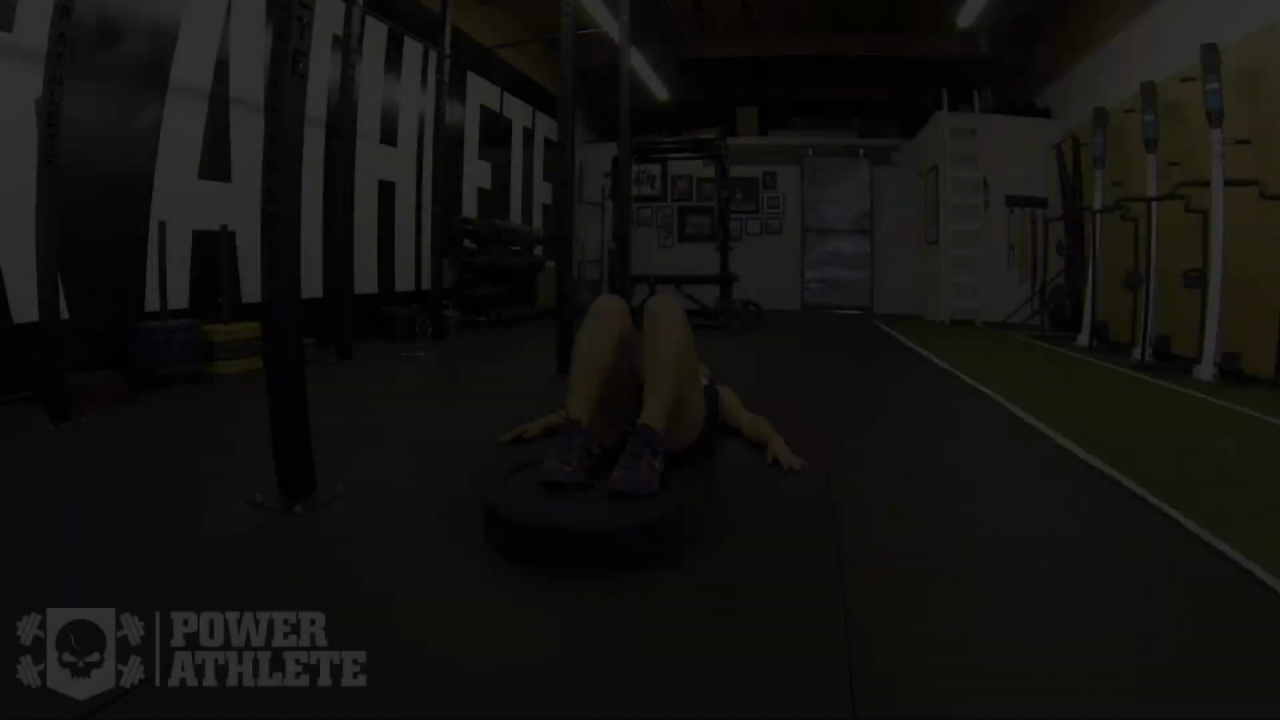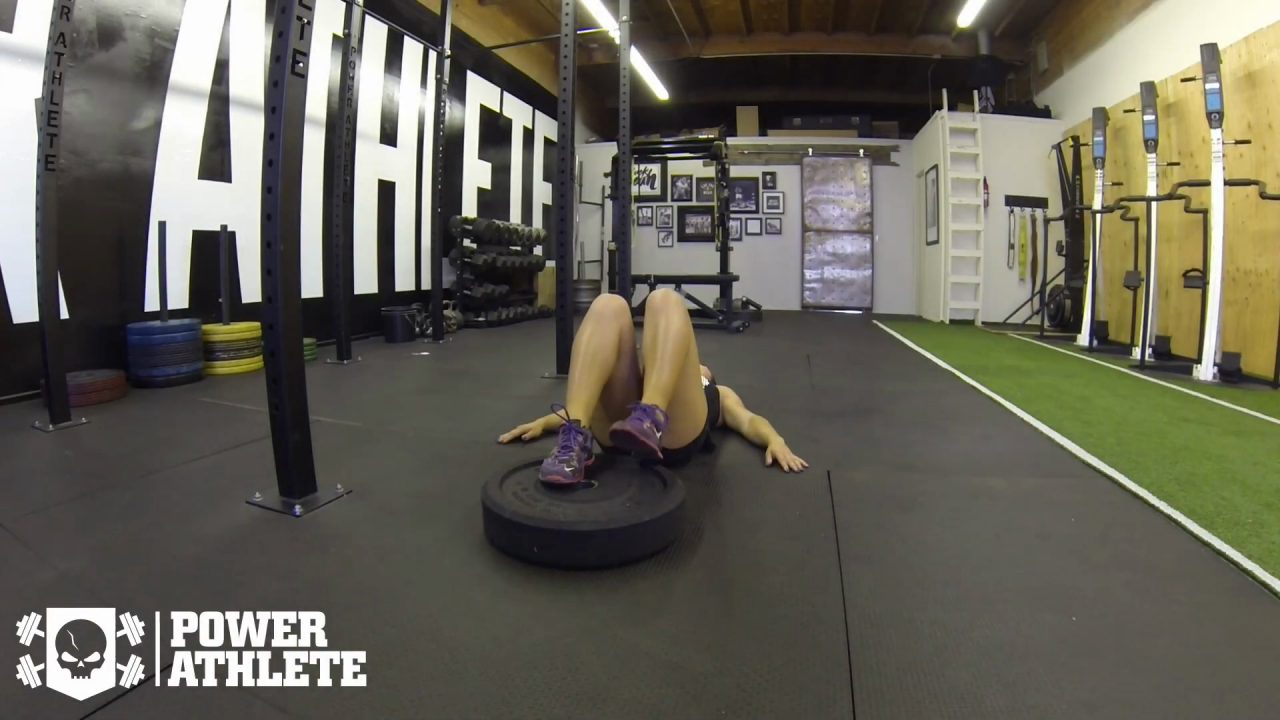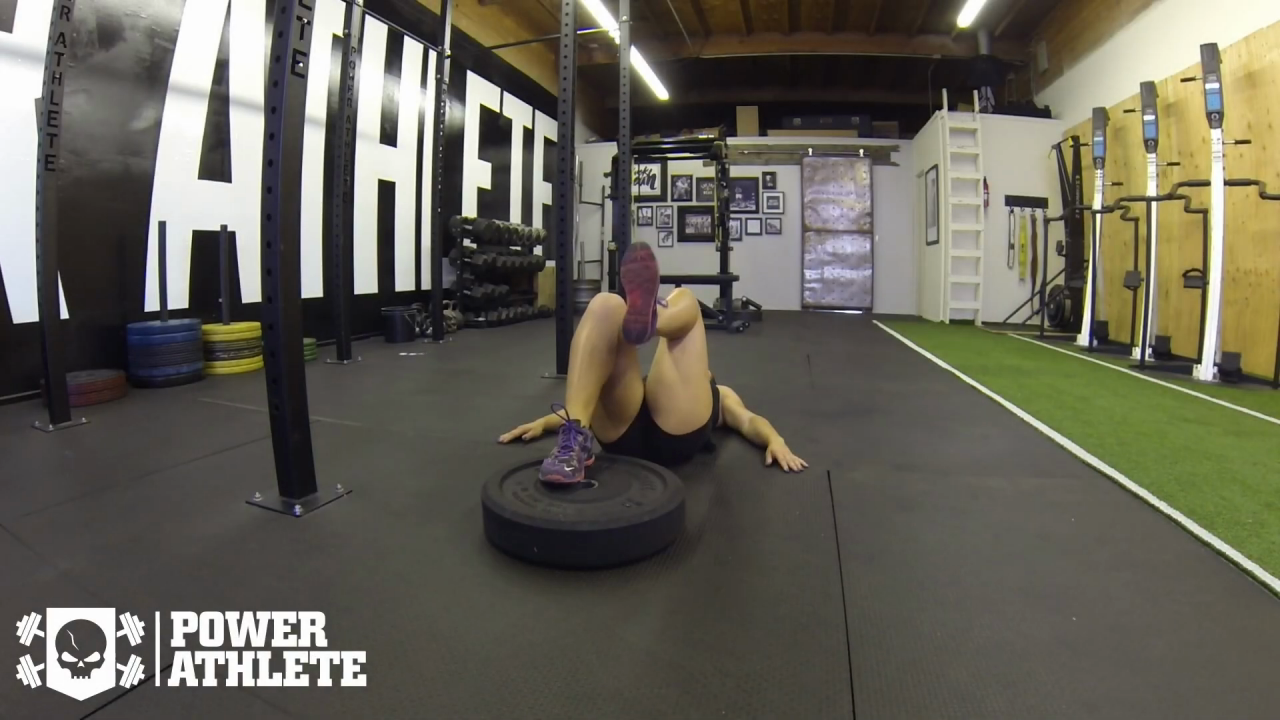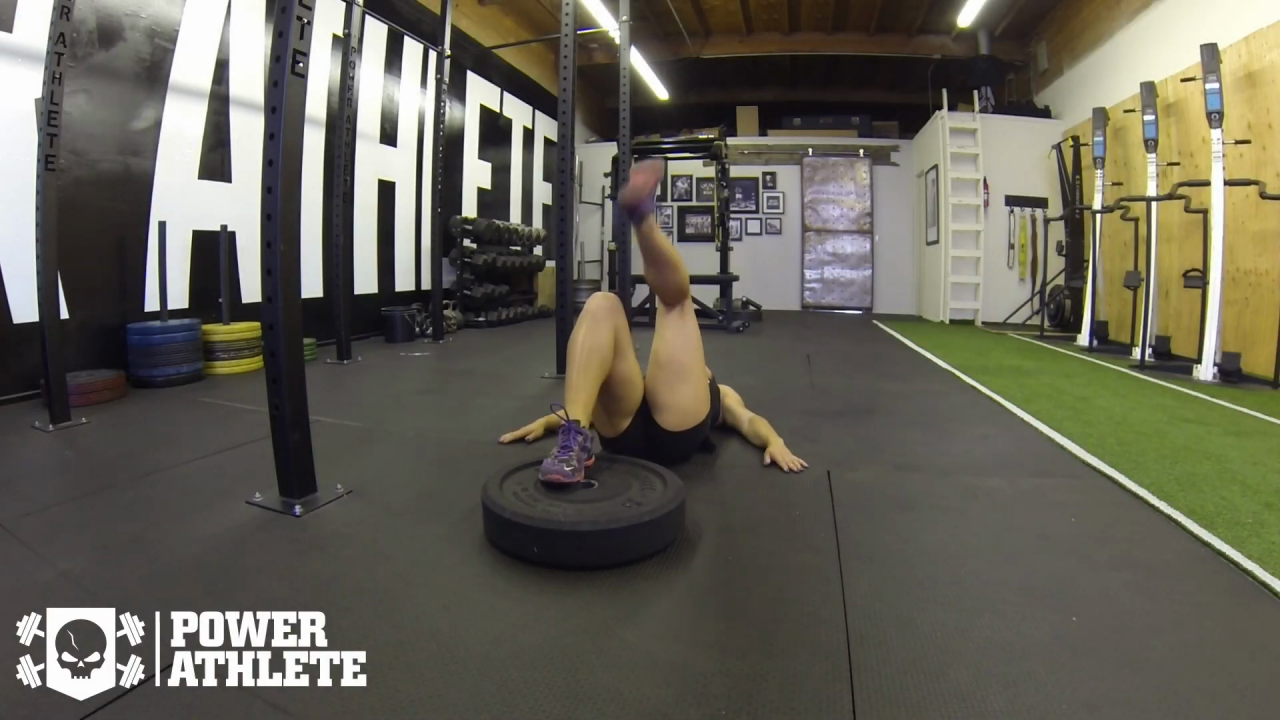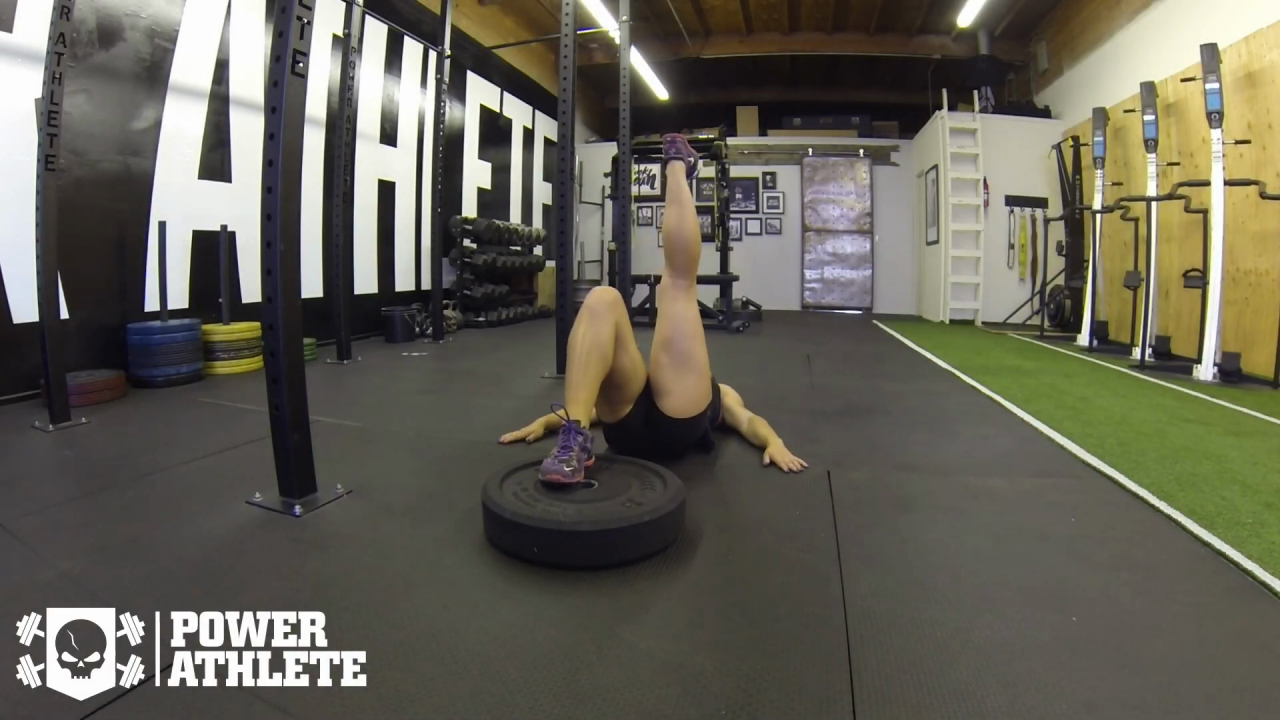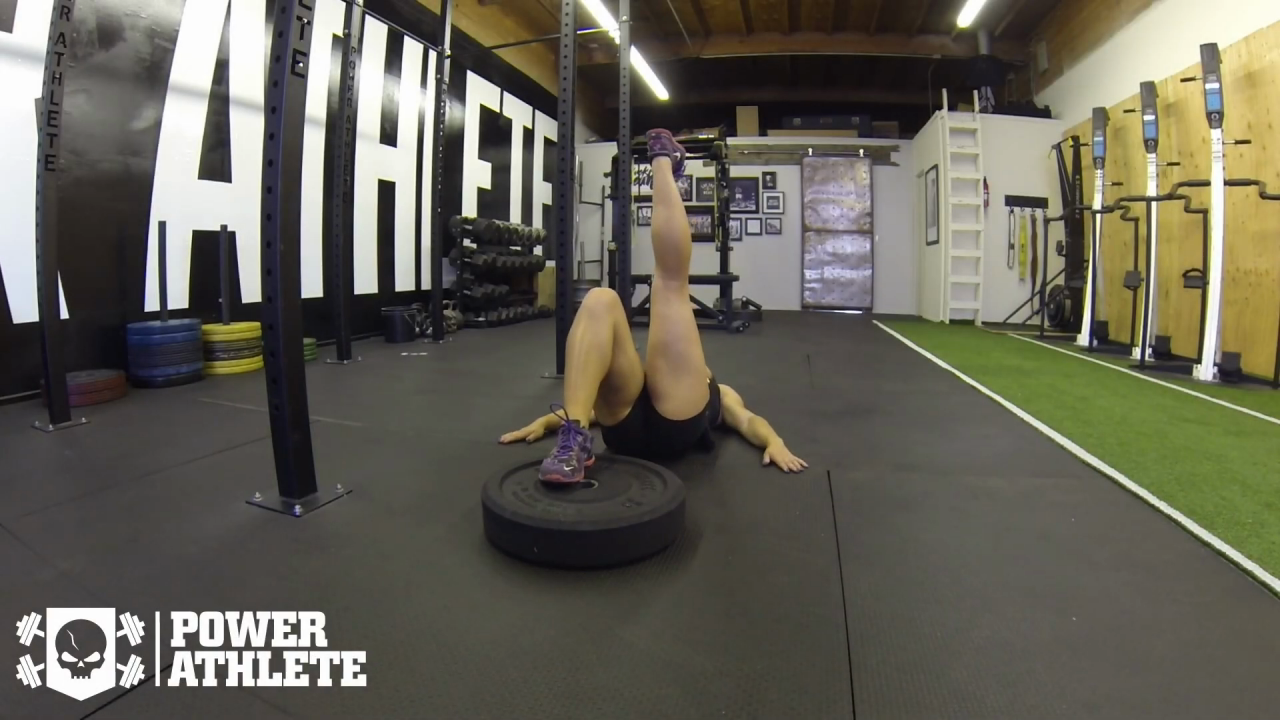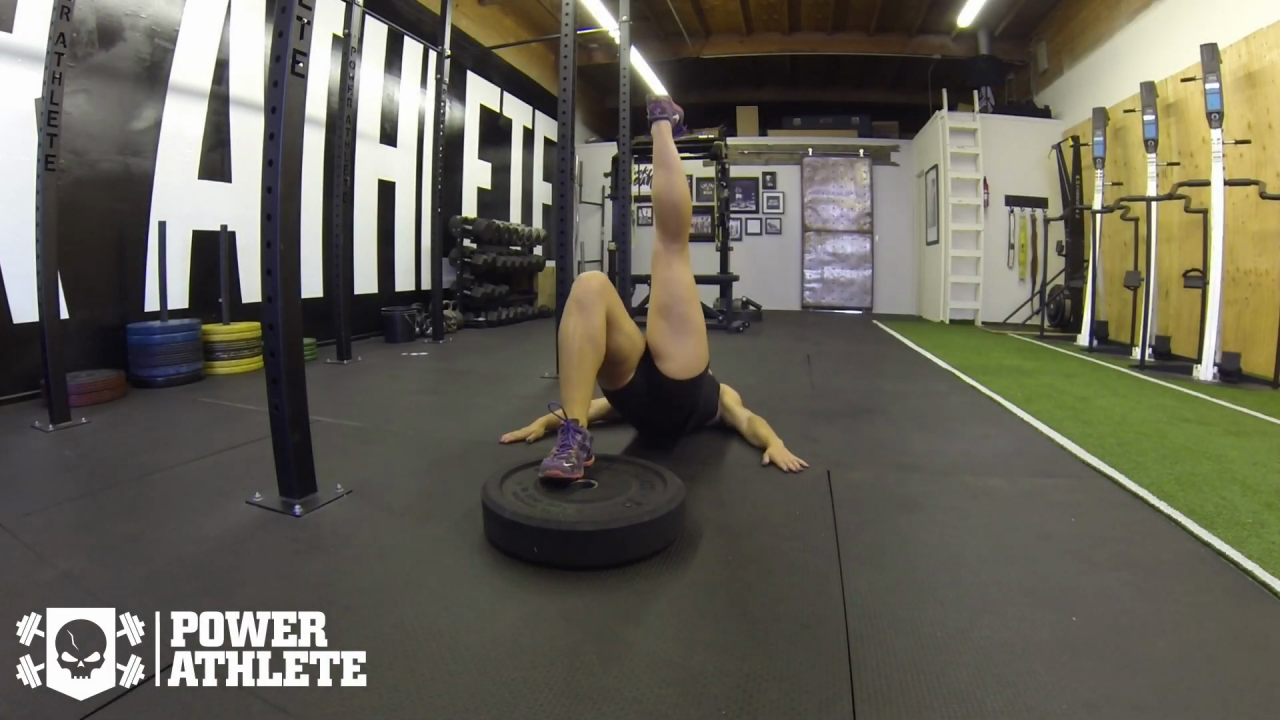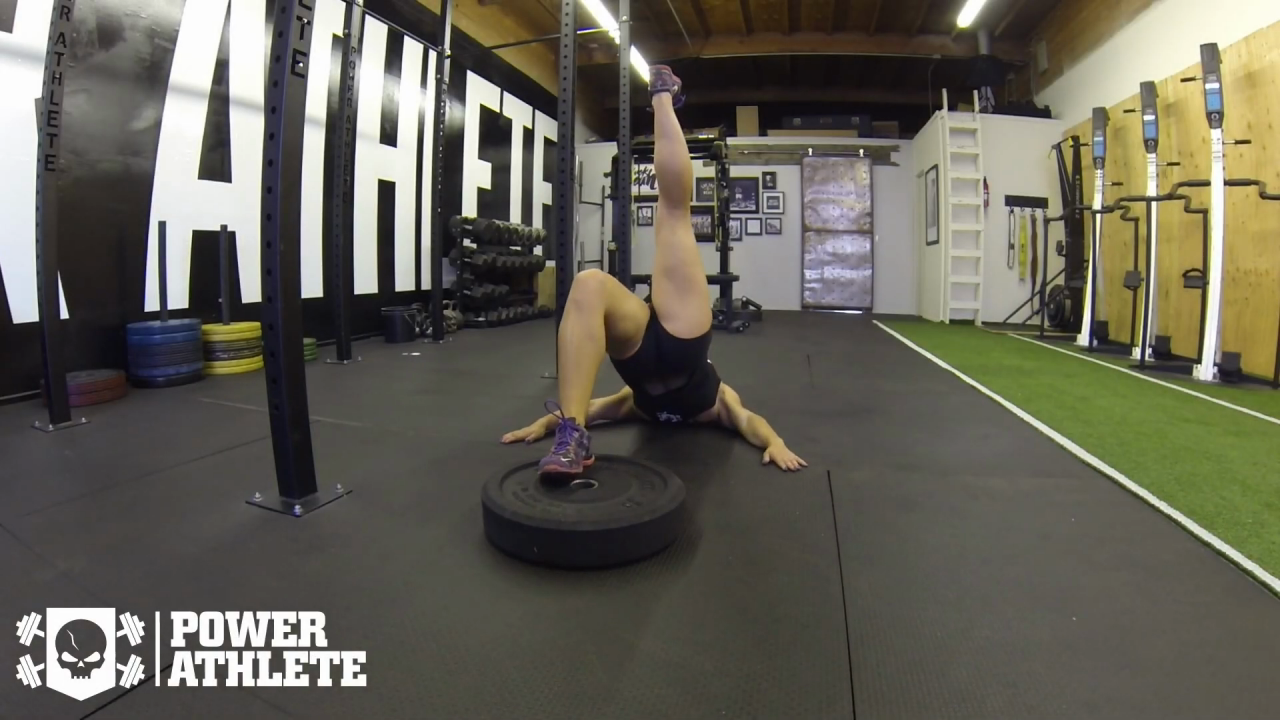
dt=0.5s
person 1, frame 1
left shoulder: (717, 394)
right shoulder: (639, 388)
left elbow: (748, 420)
right elbow: (599, 403)
left wrist: (774, 440)
right wrist: (544, 422)
left hip: (674, 431)
right hip: (620, 426)
left knee: (663, 308)
right knee: (608, 307)
left ankle: (648, 445)
right ankle: (575, 440)
person 1, frame 2
left shoulder: (719, 393)
left elbow: (747, 420)
right elbow: (601, 402)
left wrist: (775, 440)
right wrist: (543, 422)
left hip: (677, 434)
right hip: (619, 422)
left knee: (665, 300)
right knee: (609, 306)
left ankle: (651, 421)
right ankle: (575, 439)
person 1, frame 3
left shoulder: (719, 393)
right shoulder: (648, 383)
left elbow: (747, 420)
right elbow: (599, 399)
left wrist: (775, 440)
right wrist: (545, 421)
left hip: (677, 433)
right hip: (623, 430)
left knee: (682, 298)
right knee: (606, 305)
left ankle: (648, 319)
right ankle: (574, 438)
person 1, frame 4
left shoulder: (720, 394)
left elbow: (747, 420)
left wrist: (775, 441)
right wrist: (544, 422)
left hip: (677, 428)
right hip: (624, 428)
left knee: (676, 299)
right knee: (601, 304)
left ankle: (643, 216)
right ankle: (573, 440)
person 1, frame 5
left shoulder: (720, 393)
right shoulder: (633, 387)
left elbow: (747, 420)
right elbow: (597, 403)
left wrist: (773, 442)
right wrist: (544, 422)
left hip: (678, 421)
right hip: (627, 424)
left knee: (678, 283)
right knee: (601, 299)
right ankle: (574, 439)
person 1, frame 6
left shoulder: (720, 393)
right shoulder: (640, 384)
left elbow: (747, 420)
right elbow: (598, 404)
left wrist: (774, 441)
right wrist: (546, 421)
left hip: (675, 424)
right hip: (628, 425)
right knee: (600, 301)
right ankle: (573, 440)
person 1, frame 7
left shoulder: (718, 393)
left elbow: (747, 419)
right elbow: (594, 404)
left wrist: (774, 443)
left hip: (679, 390)
right hip: (637, 394)
right ankle: (573, 437)
person 1, frame 8
left shoulder: (716, 395)
right elbow: (599, 406)
left wrist: (775, 443)
left hip: (681, 344)
right hip: (643, 358)
right ankle: (572, 436)
